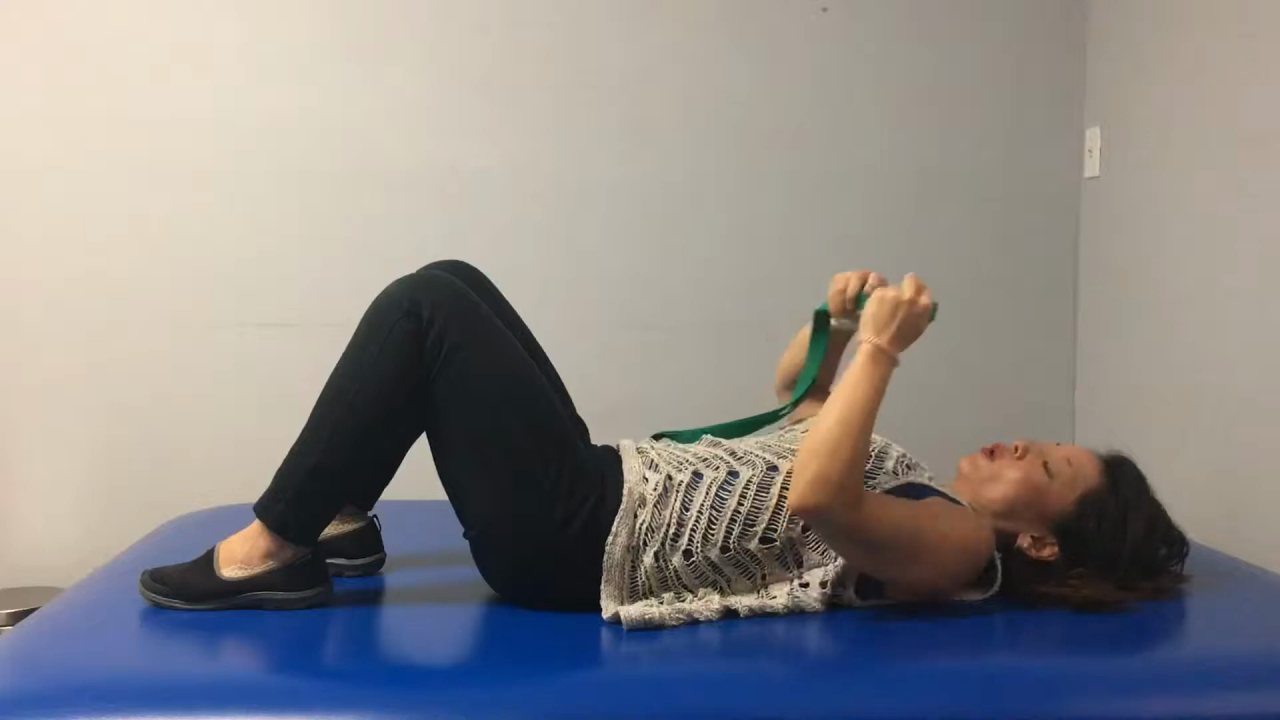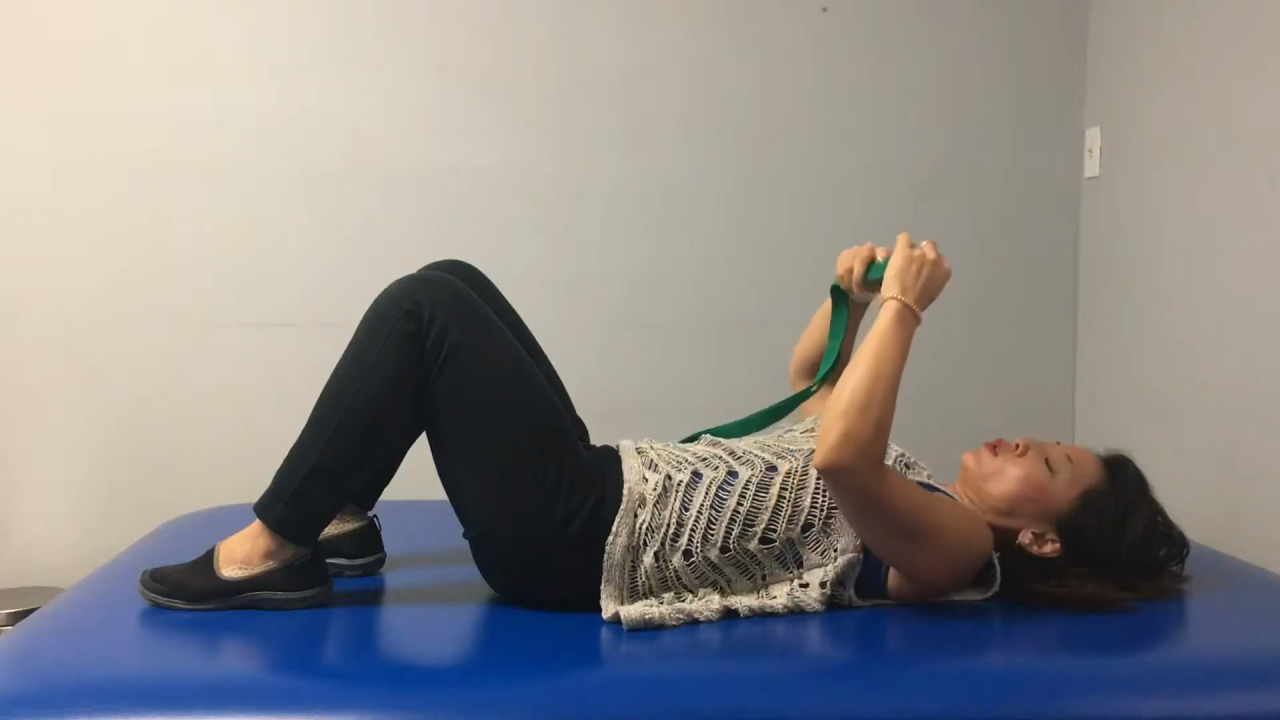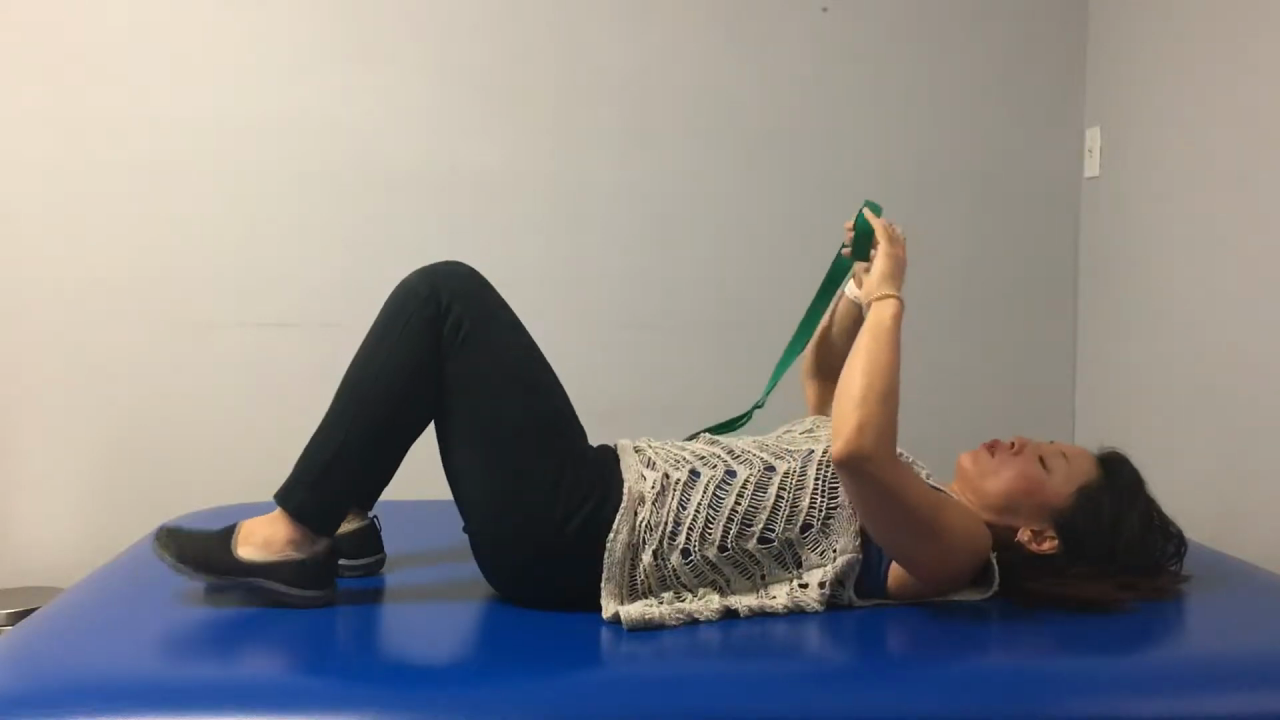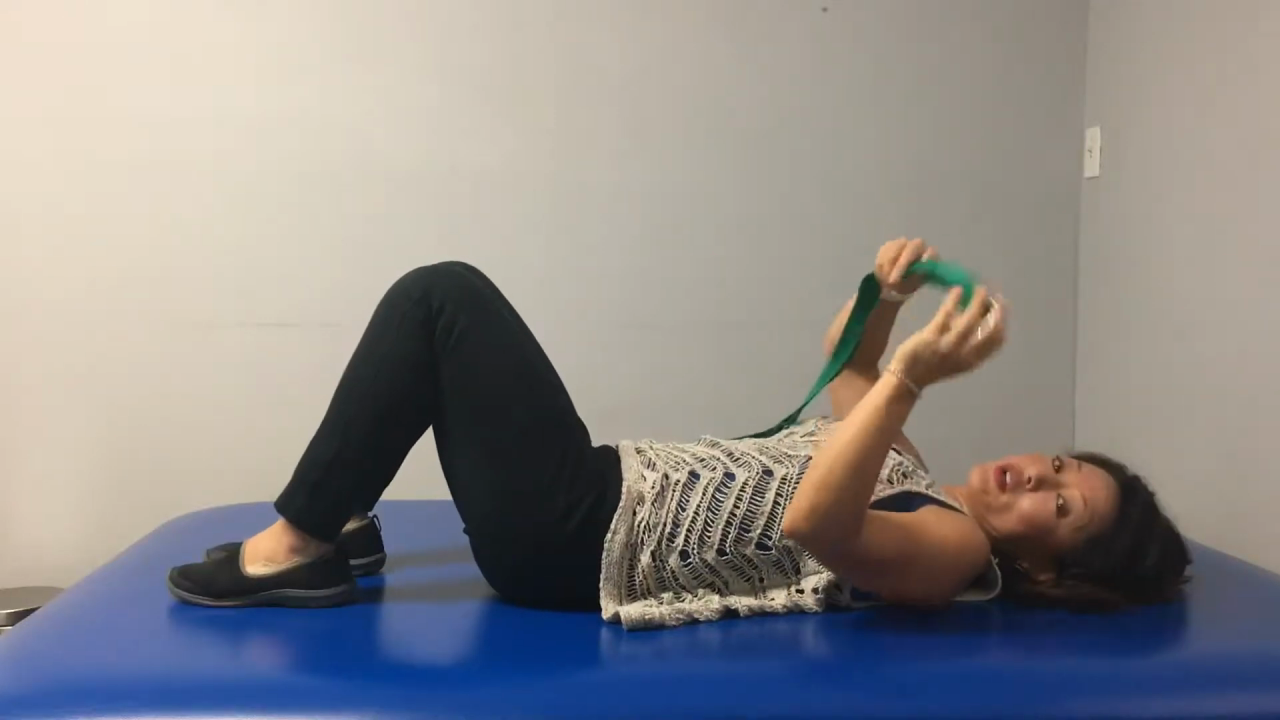
dt=0.5s
person 1, frame 1
left shoulder: (956, 549)
right shoulder: (926, 496)
left elbow: (816, 498)
right elbow: (795, 393)
left wrist: (880, 347)
right wrist: (835, 317)
left hip: (575, 545)
right hip: (601, 489)
left knee: (424, 310)
right knee: (451, 285)
left ankle: (274, 548)
right ankle: (338, 523)
person 1, frame 2
left shoulder: (951, 547)
right shoulder: (926, 493)
left elbow: (838, 454)
right elbow: (810, 377)
left wrist: (903, 311)
right wrist: (849, 293)
left hip: (578, 544)
right hip: (604, 489)
left knee: (424, 310)
right knee: (451, 283)
left ankle: (273, 549)
right ankle: (337, 523)
person 1, frame 3
left shoulder: (951, 547)
right shoulder: (919, 497)
left elbow: (855, 447)
right elbow: (824, 375)
left wrist: (890, 297)
right wrist: (866, 286)
left hip: (571, 543)
right hip: (600, 497)
left knee: (441, 298)
right knee: (454, 294)
left ankle: (295, 534)
right ankle: (341, 524)
person 1, frame 4
left shoulder: (955, 549)
right shoulder: (912, 479)
left elbow: (809, 522)
right elbow: (843, 367)
left wrist: (915, 374)
right wrist: (888, 294)
left hip: (573, 543)
right hip: (604, 489)
left knee: (441, 298)
right knee: (448, 294)
left ankle: (299, 544)
right ankle: (335, 526)
